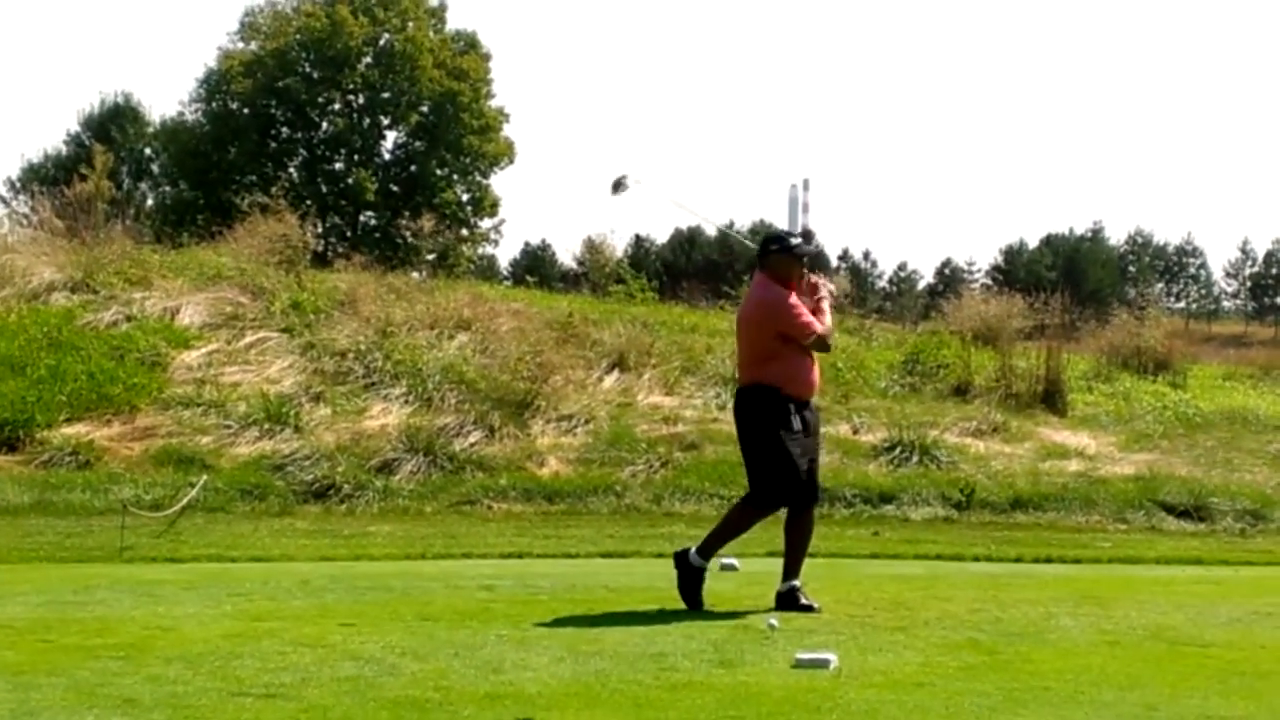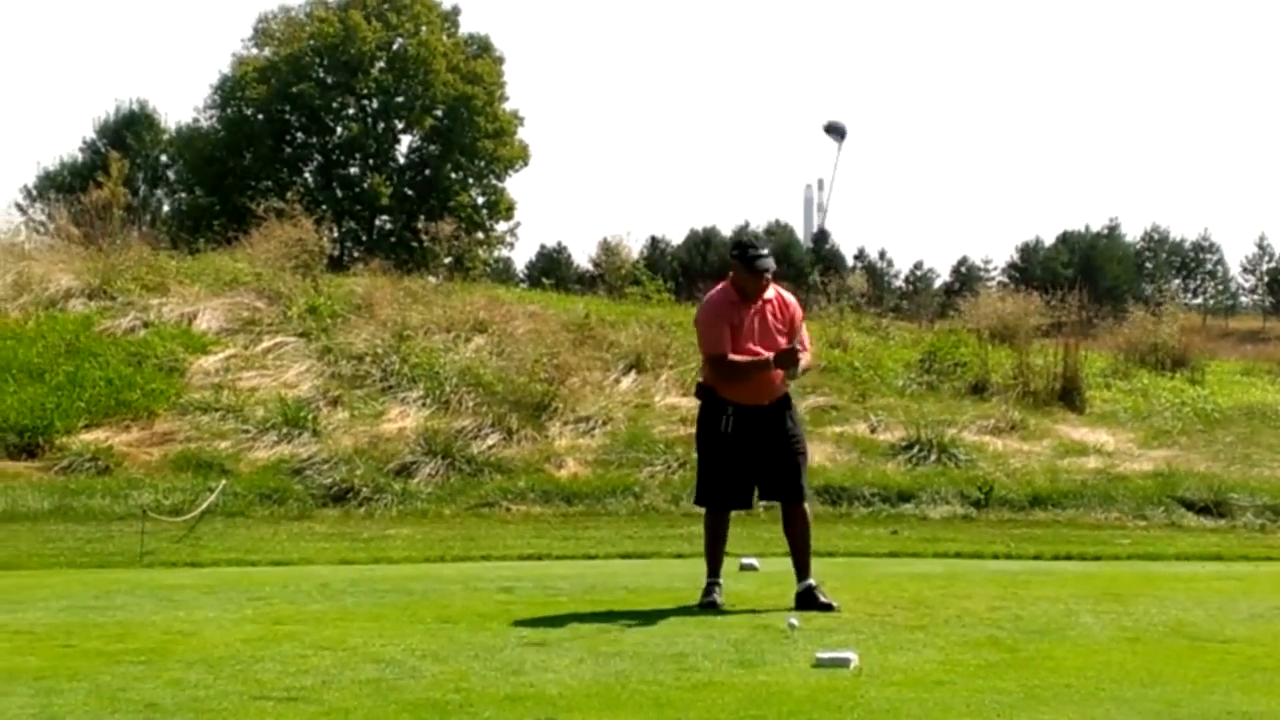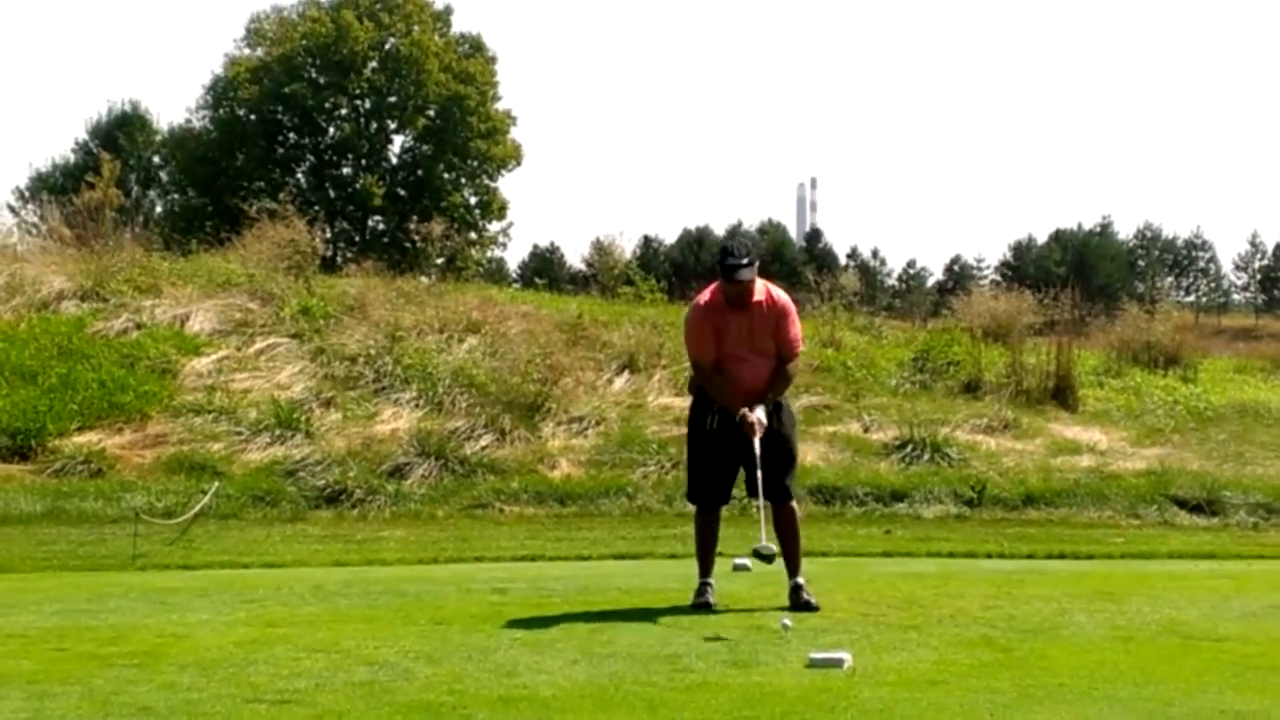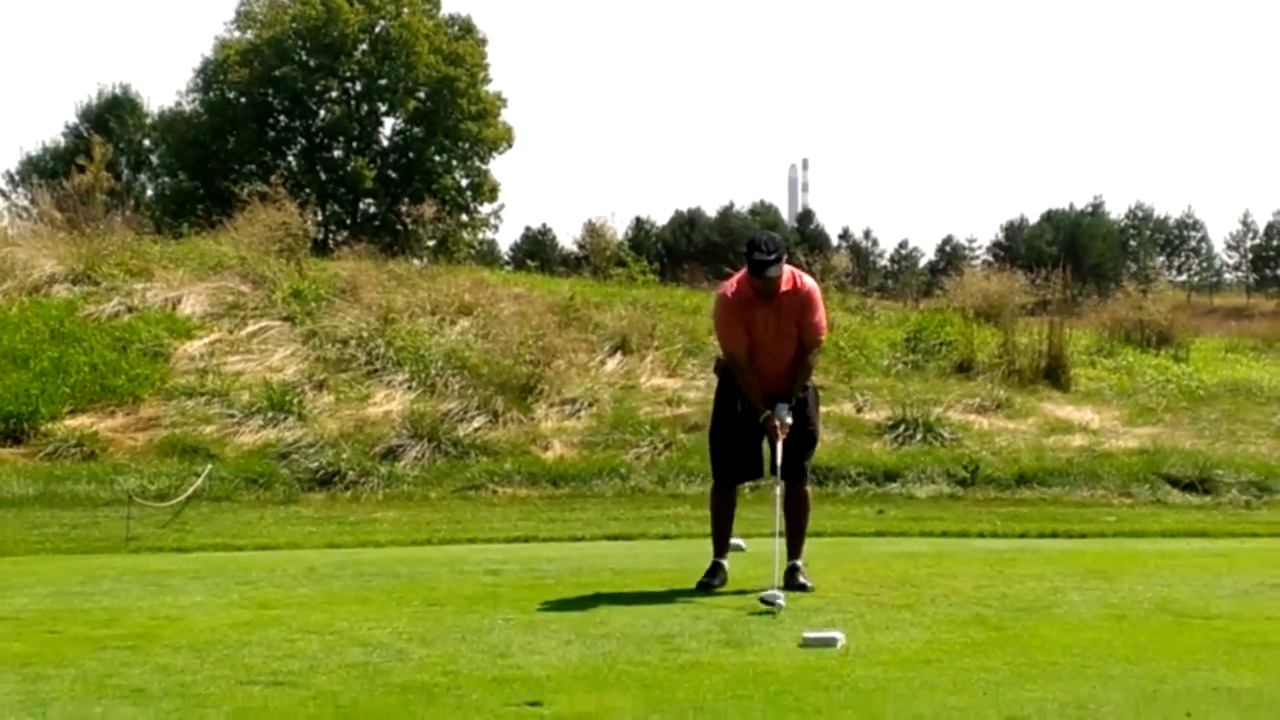
dt=0.5s
person 1, frame 1
left shoulder: (775, 295)
right shoulder: (774, 299)
left elbow: (807, 339)
right elbow: (822, 338)
left wrist: (815, 295)
right wrist: (823, 300)
left hip: (792, 409)
right hip: (768, 408)
left knee: (805, 501)
right knee: (768, 496)
left ankle: (790, 587)
right ankle: (695, 558)
person 1, frame 2
left shoulder: (785, 302)
right shoulder: (714, 306)
left elbow: (804, 355)
right elbow: (719, 367)
left wrist: (794, 365)
right wrist: (768, 361)
left hip: (776, 410)
right hip: (726, 413)
left knee: (795, 497)
right knee: (719, 501)
left ankle: (806, 586)
right ankle: (713, 583)
person 1, frame 3
left shoulder: (779, 302)
right shoulder: (702, 310)
left elbow: (790, 362)
right elbow: (704, 372)
left wrist: (762, 406)
right wrist: (738, 411)
left hip: (769, 409)
right hip: (716, 411)
left knee: (782, 495)
right knee: (708, 499)
left ankle: (797, 583)
right ankle: (705, 583)
person 1, frame 4
left shoulder: (806, 290)
right shoulder: (729, 298)
left elbow: (809, 352)
right elbow: (738, 363)
left wrist: (788, 402)
right wrist: (763, 413)
left hip: (794, 390)
right hip: (741, 391)
left knee: (797, 477)
right knee: (726, 475)
left ankle: (795, 564)
right ankle: (719, 562)
